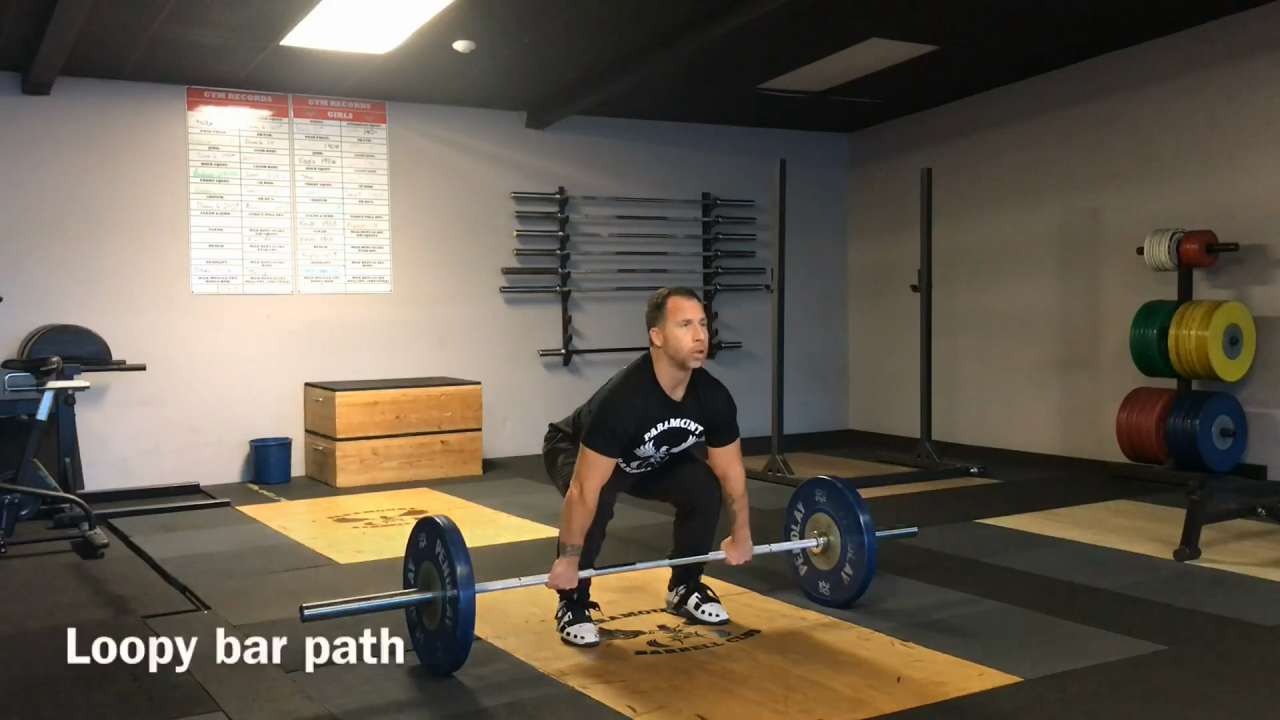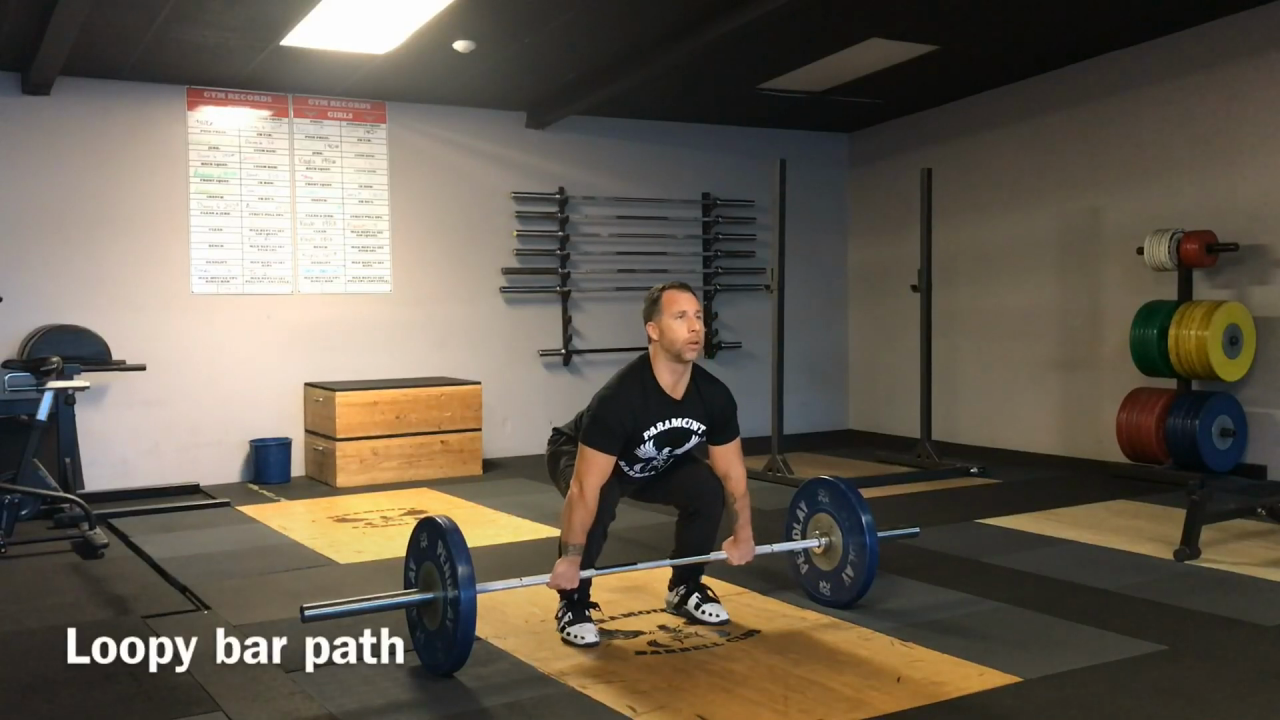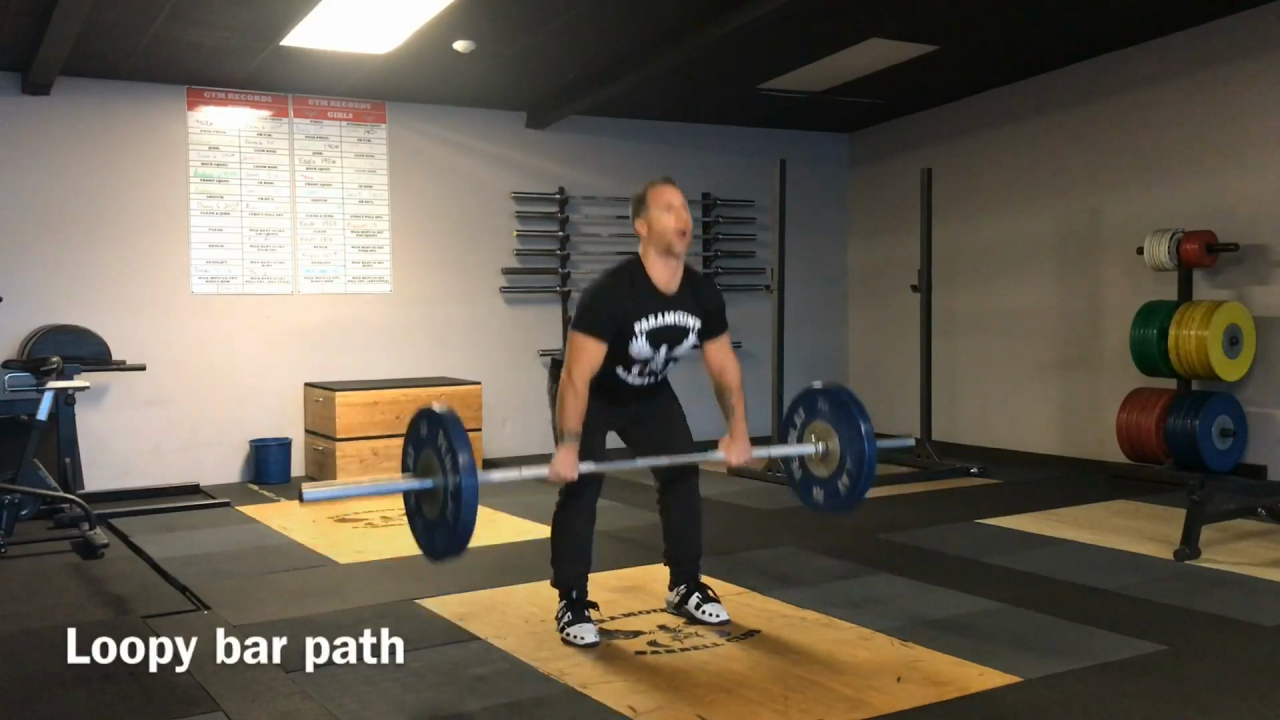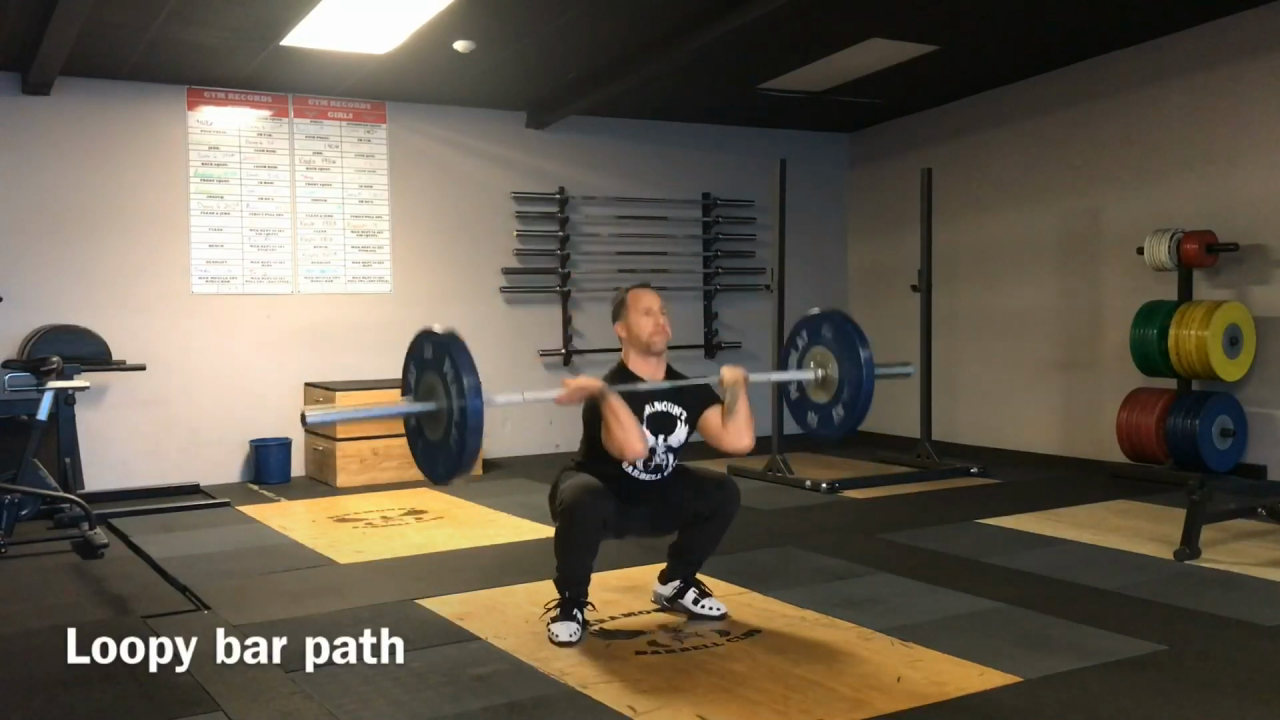
dt=1s
person 1, frame 1
left shoulder: (714, 397)
right shoulder: (622, 398)
left elbow: (731, 473)
right elbow: (584, 490)
left wrist: (741, 536)
right wrist: (568, 560)
left hip: (649, 458)
right hip: (574, 448)
left knee: (705, 488)
right knee: (597, 504)
left ankle: (685, 588)
right ankle: (573, 604)
person 1, frame 2
left shoulder: (713, 395)
right shoulder: (620, 398)
left elbow: (732, 472)
right elbow: (585, 488)
left wrist: (743, 535)
right wrist: (570, 560)
left hip: (653, 463)
right hip: (576, 454)
left knee: (707, 490)
right knee: (598, 505)
left ankle: (685, 589)
right ankle: (573, 604)
person 1, frame 3
left shoulder: (703, 294)
right shoulder: (611, 292)
left elbow: (725, 367)
right elbow: (578, 376)
left wrist: (738, 432)
right wrist: (567, 447)
left hip: (648, 393)
right hip: (592, 393)
left knee: (682, 475)
right knee: (581, 485)
left ankle: (685, 587)
right ankle: (572, 603)
person 1, frame 4
left shoulder: (688, 390)
right shoulder: (611, 392)
left elbow: (739, 441)
right elbow: (631, 448)
left wrist: (733, 386)
right wrist: (599, 394)
left hip: (655, 495)
right hip: (596, 489)
left knee: (723, 495)
right knee: (584, 506)
left ankle: (676, 582)
right ankle: (570, 603)
